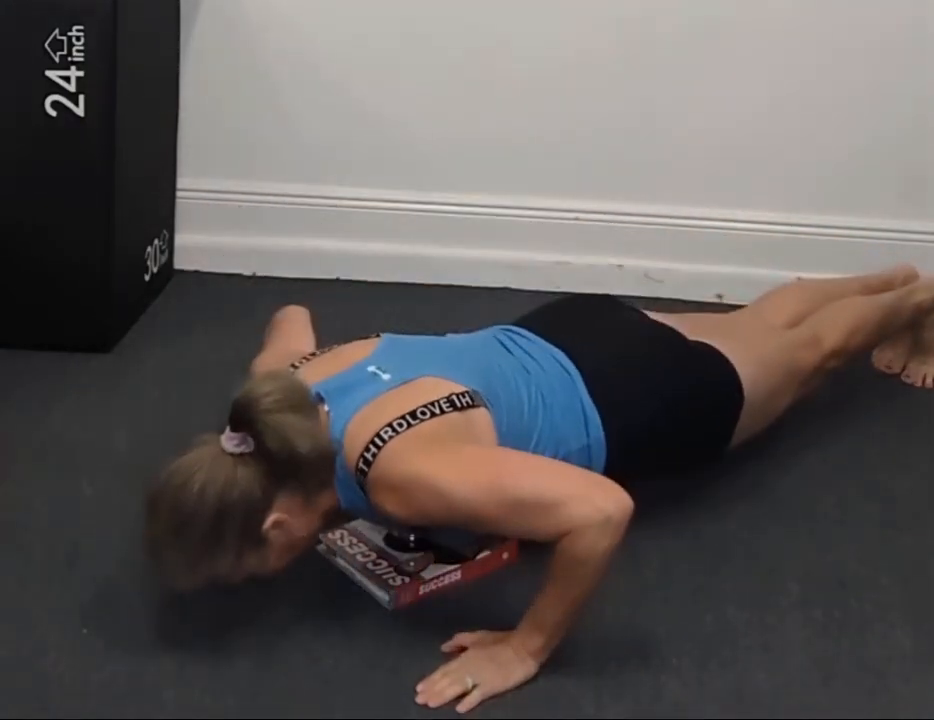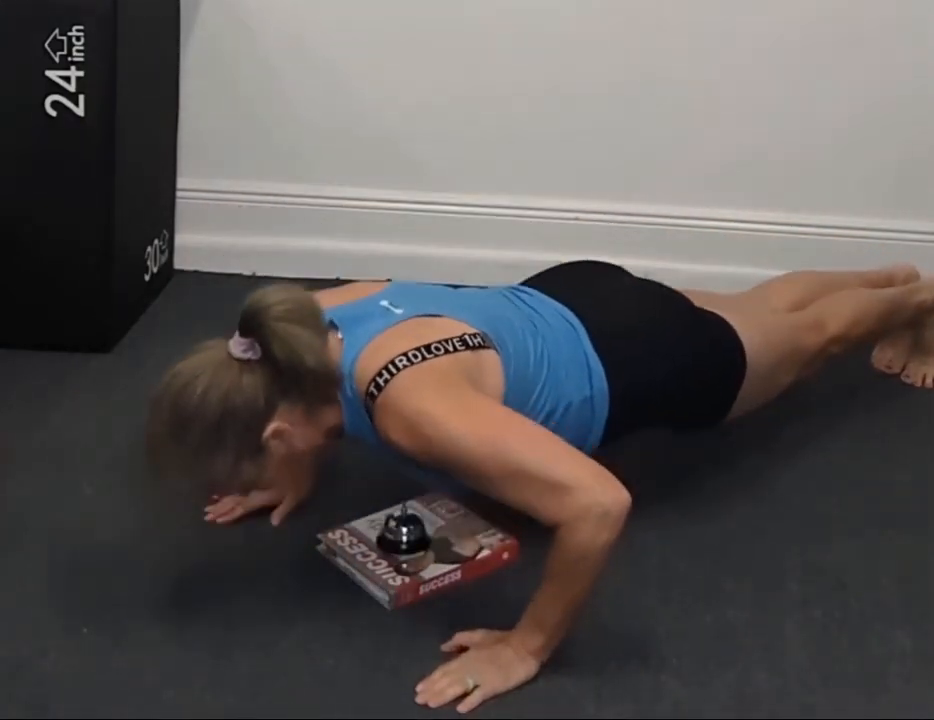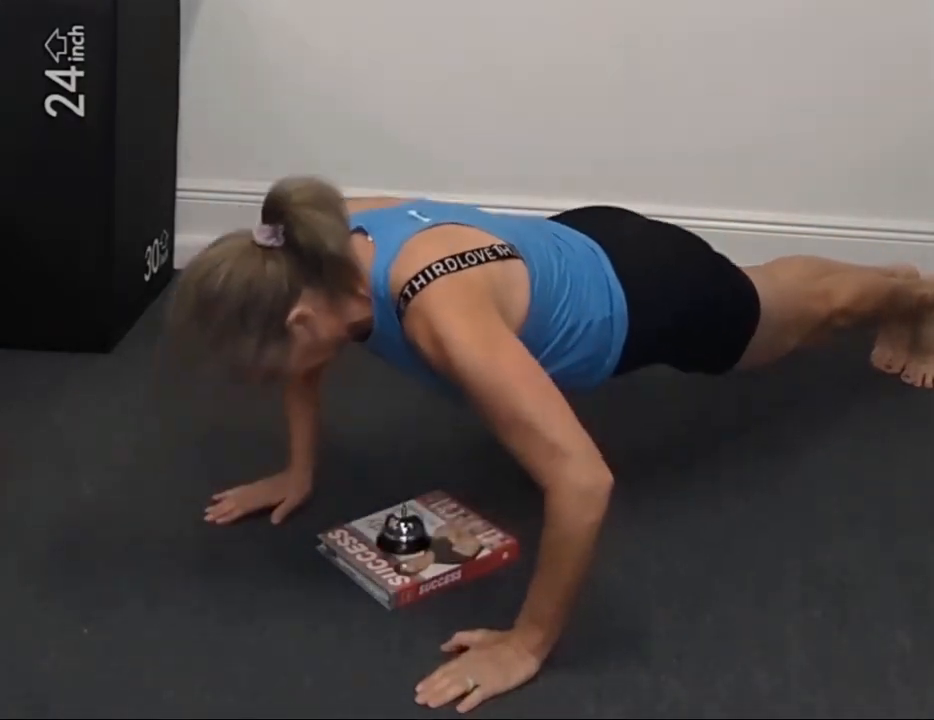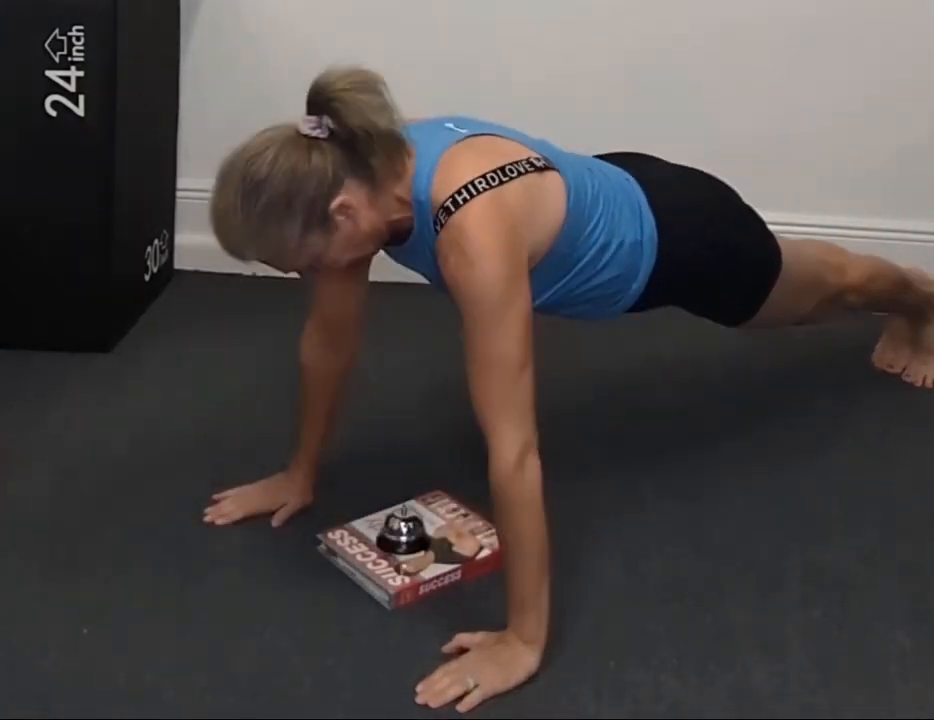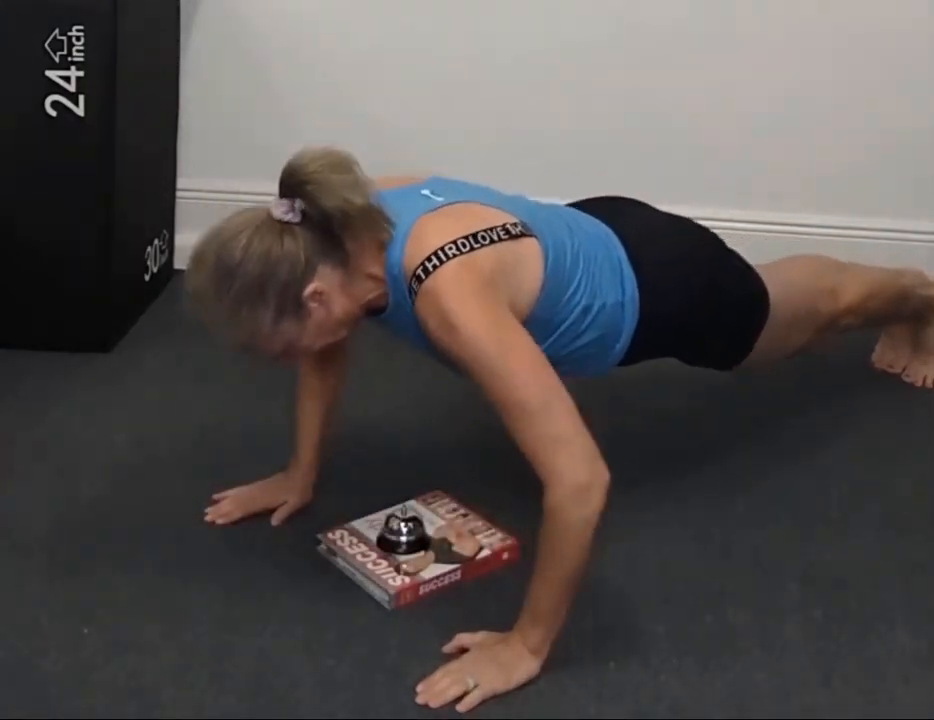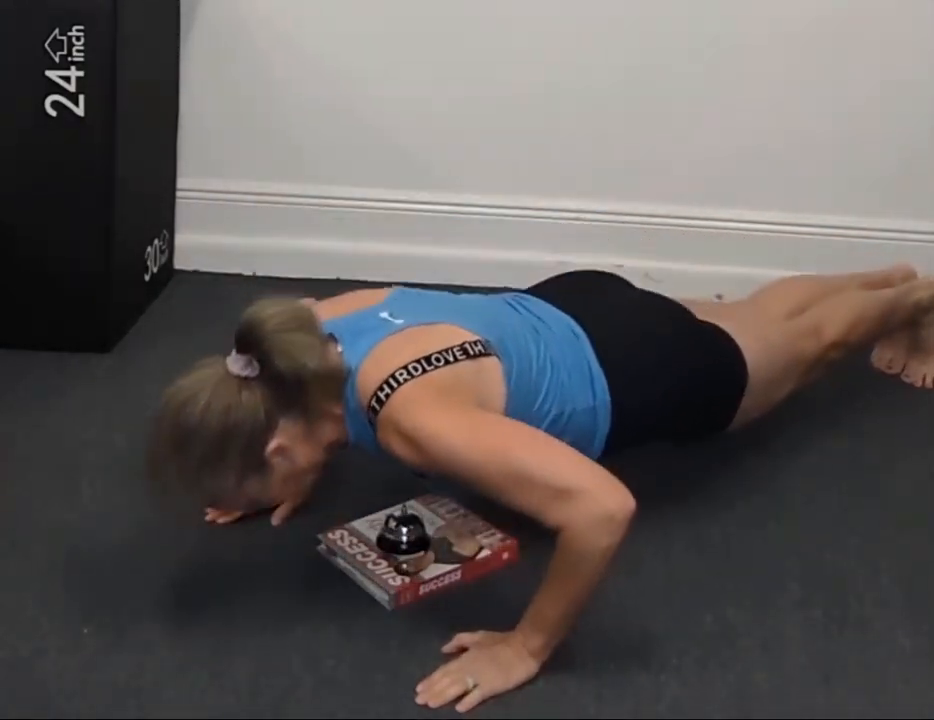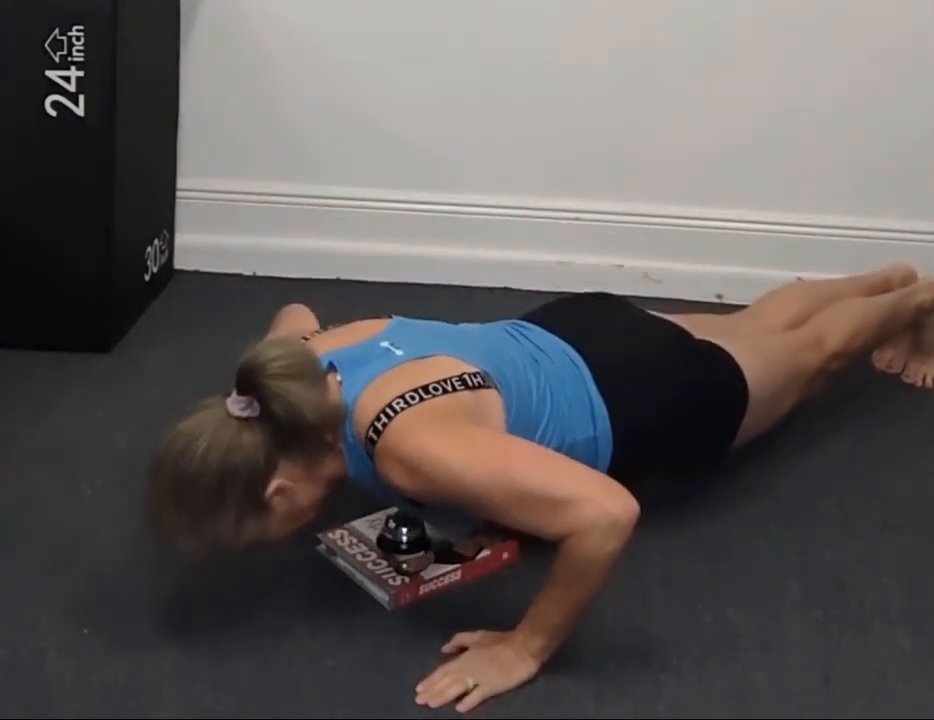
dt=0.3s
person 1, frame 1
left shoulder: (401, 470)
right shoulder: (293, 395)
left elbow: (603, 509)
right elbow: (292, 315)
left wrist: (525, 647)
right wrist: (292, 476)
left hip: (626, 406)
right hip: (558, 340)
left knee: (805, 350)
right knee: (753, 324)
person 1, frame 2
left shoulder: (409, 406)
right shoulder: (303, 329)
left elbow: (601, 503)
left wrist: (526, 647)
right wrist: (296, 477)
left hip: (633, 364)
right hip: (562, 306)
left knee: (810, 333)
right knee: (757, 308)
person 1, frame 3
left shoulder: (442, 313)
right shoulder: (327, 247)
left elbow: (586, 484)
right elbow: (303, 356)
left wrist: (527, 645)
right wrist: (298, 471)
left hip: (653, 299)
right hip: (584, 255)
left knee: (812, 311)
right knee: (762, 280)
person 1, frame 4
left shoulder: (473, 229)
right shoulder: (361, 168)
left elbow: (513, 447)
right elbow: (328, 336)
left wrist: (524, 641)
right wrist: (300, 476)
left hip: (678, 237)
right hip: (615, 202)
left knee: (827, 288)
right knee: (810, 299)
person 1, frame 5
left shoulder: (450, 300)
right shoulder: (342, 227)
left elbow: (581, 478)
right elbow: (329, 334)
left wrist: (527, 644)
right wrist: (302, 469)
left hip: (662, 291)
right hip: (594, 239)
left knee: (823, 304)
right knee: (777, 280)
person 1, frame 6
left shoulder: (409, 416)
right shoulder: (305, 338)
left elbow: (604, 508)
left wrist: (524, 648)
right wrist: (299, 483)
left hip: (636, 374)
right hip: (566, 315)
left knee: (811, 337)
right knee: (755, 313)
person 1, frame 7
left shoulder: (410, 447)
right shoulder: (305, 369)
left elbow: (608, 514)
right elbow: (293, 316)
left wrist: (526, 647)
right wrist: (291, 473)
left hip: (640, 402)
right hip: (570, 336)
left knee: (810, 349)
right knee: (755, 322)
